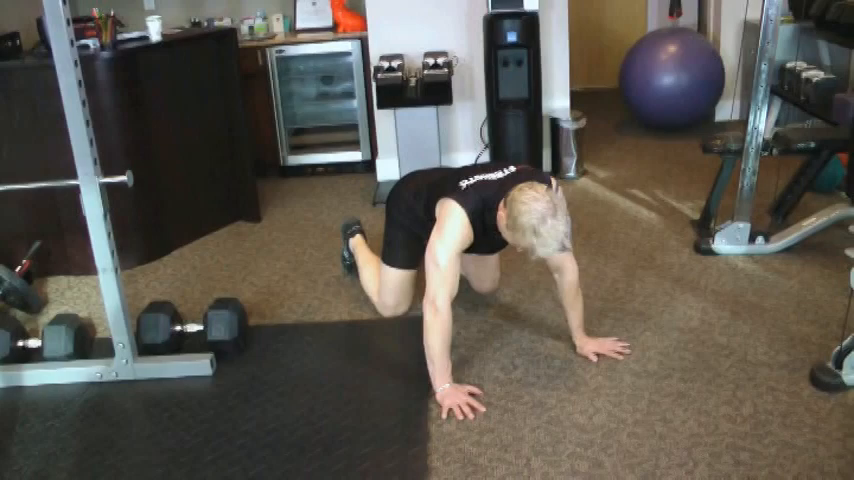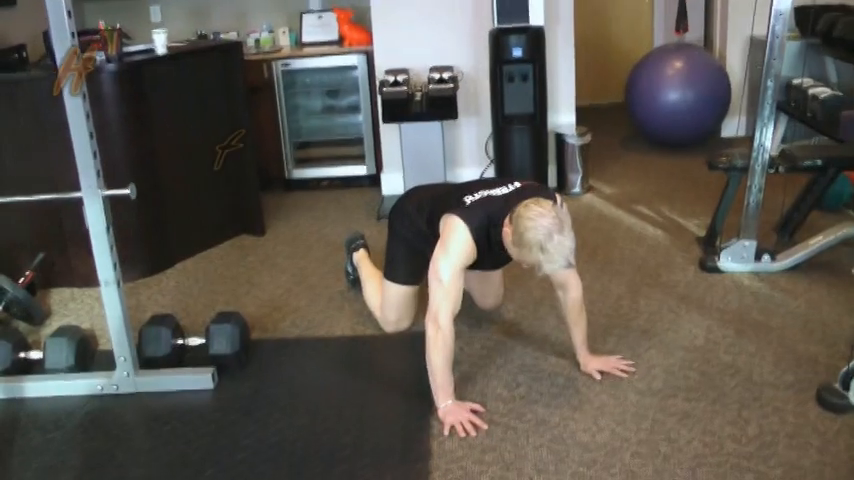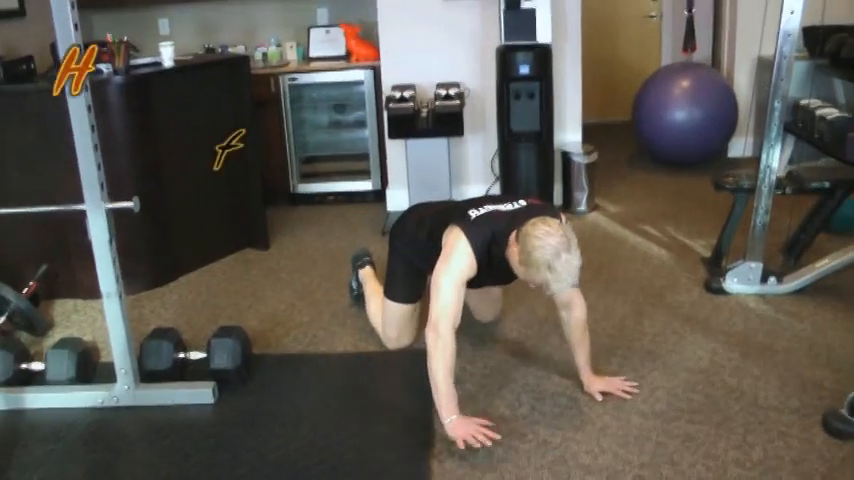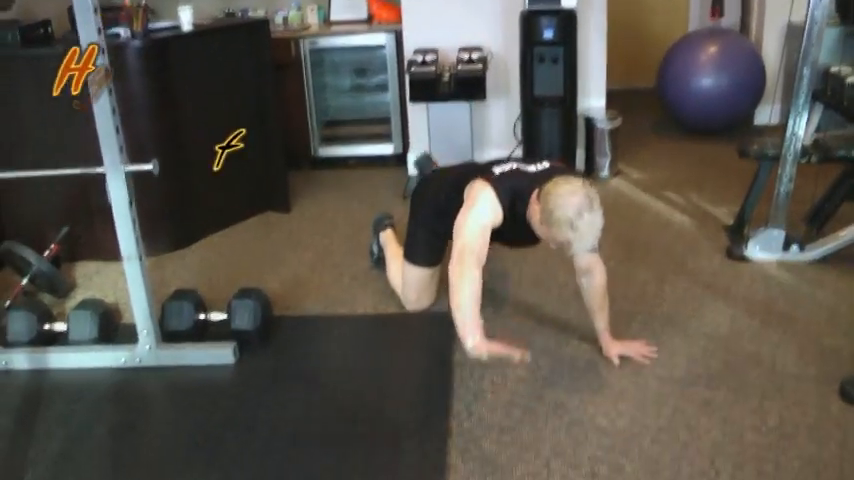
dt=0.2s
person 1, frame 1
left shoulder: (547, 193)
right shoulder: (457, 217)
left elbow: (565, 267)
right elbow: (437, 303)
left wrist: (580, 337)
right wrist: (444, 386)
right hip: (411, 205)
left knee: (487, 286)
right knee: (392, 306)
right ankle: (355, 239)
person 1, frame 2
left shoulder: (552, 210)
right shoulder: (461, 233)
left elbow: (568, 284)
right elbow: (439, 321)
left wrist: (584, 355)
right wrist: (446, 403)
right hip: (413, 221)
left knee: (490, 303)
right knee: (395, 322)
left ankle: (444, 269)
right ankle: (359, 254)
person 1, frame 3
left shoulder: (555, 231)
right shoulder: (464, 249)
left elbow: (571, 304)
right elbow: (439, 333)
left wrist: (587, 376)
right wrist: (451, 417)
right hip: (415, 236)
left knee: (488, 316)
right knee: (396, 339)
right ankle: (365, 270)
person 1, frame 4
left shoulder: (573, 201)
right shoulder: (487, 201)
left elbow: (590, 271)
right elbow: (465, 265)
left wrist: (607, 340)
right wrist: (473, 338)
right hip: (436, 202)
right knee: (417, 302)
left ankle: (435, 173)
right ankle: (386, 233)
